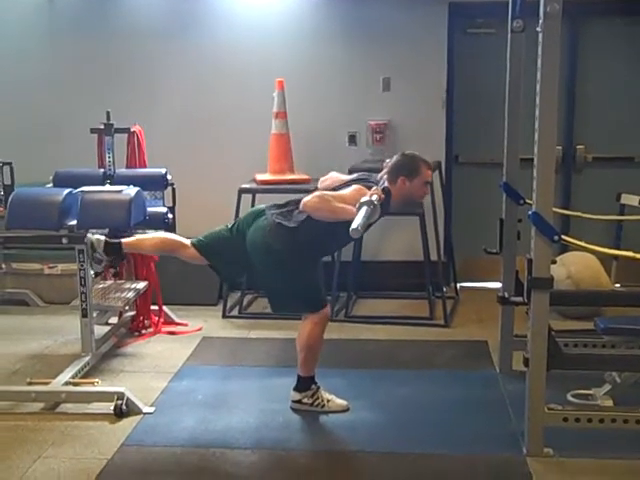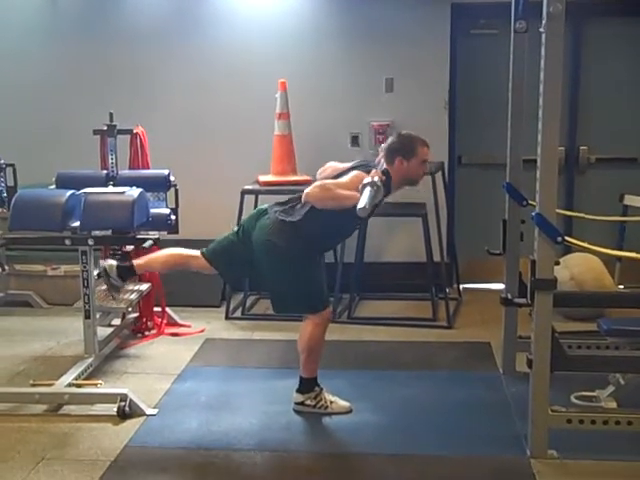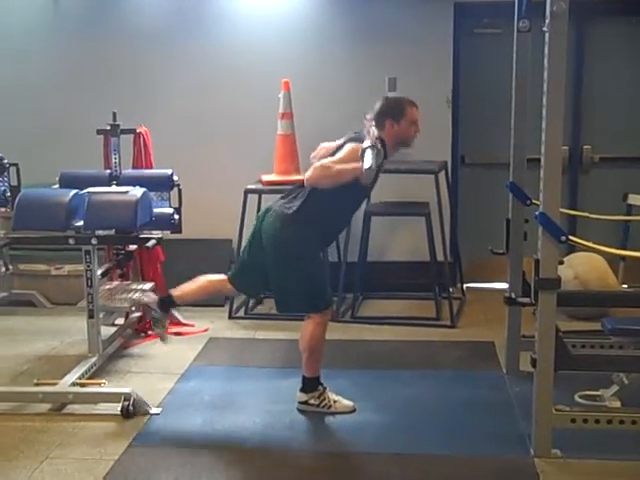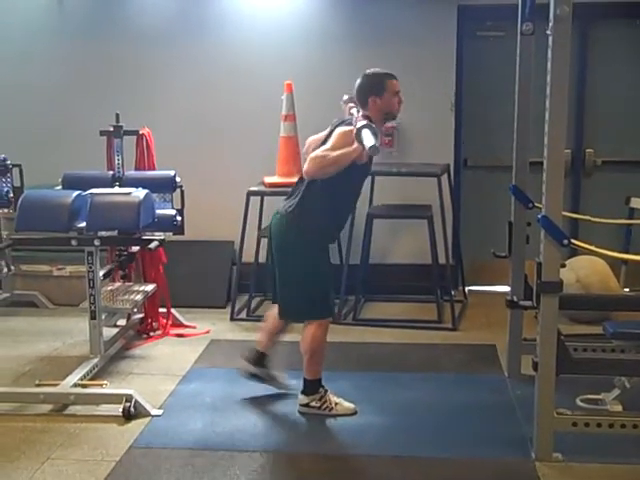
dt=0.3s
person 1, frame 1
left shoulder: (370, 184)
right shoulder: (366, 196)
left elbow: (326, 181)
right elbow: (311, 203)
right wrist: (354, 214)
left hip: (262, 222)
right hip: (277, 244)
left knee: (188, 249)
right knee: (317, 312)
left ankle: (111, 247)
right ankle: (305, 392)
person 1, frame 2
left shoulder: (369, 170)
right shoulder: (367, 178)
left elbow: (324, 172)
right elbow: (313, 192)
right wrist: (359, 198)
left hip: (268, 223)
right hip: (283, 243)
left knee: (200, 259)
right knee: (318, 314)
left ankle: (122, 270)
right ankle: (307, 394)
person 1, frame 3
left shoulder: (363, 142)
right shoulder: (365, 149)
left elbow: (320, 153)
right elbow: (315, 175)
right wrist: (362, 169)
left hip: (278, 220)
right hip: (293, 235)
left knee: (233, 284)
right knee: (319, 312)
left ankle: (163, 303)
right ankle: (311, 393)
person 1, frame 4
left shoulder: (350, 129)
right shoulder: (351, 131)
left elbow: (309, 146)
right elbow: (311, 167)
right wrist: (354, 151)
left hip: (294, 224)
right hip: (303, 231)
left knee: (289, 303)
right knee: (317, 315)
left ankle: (258, 358)
right ankle: (311, 395)
